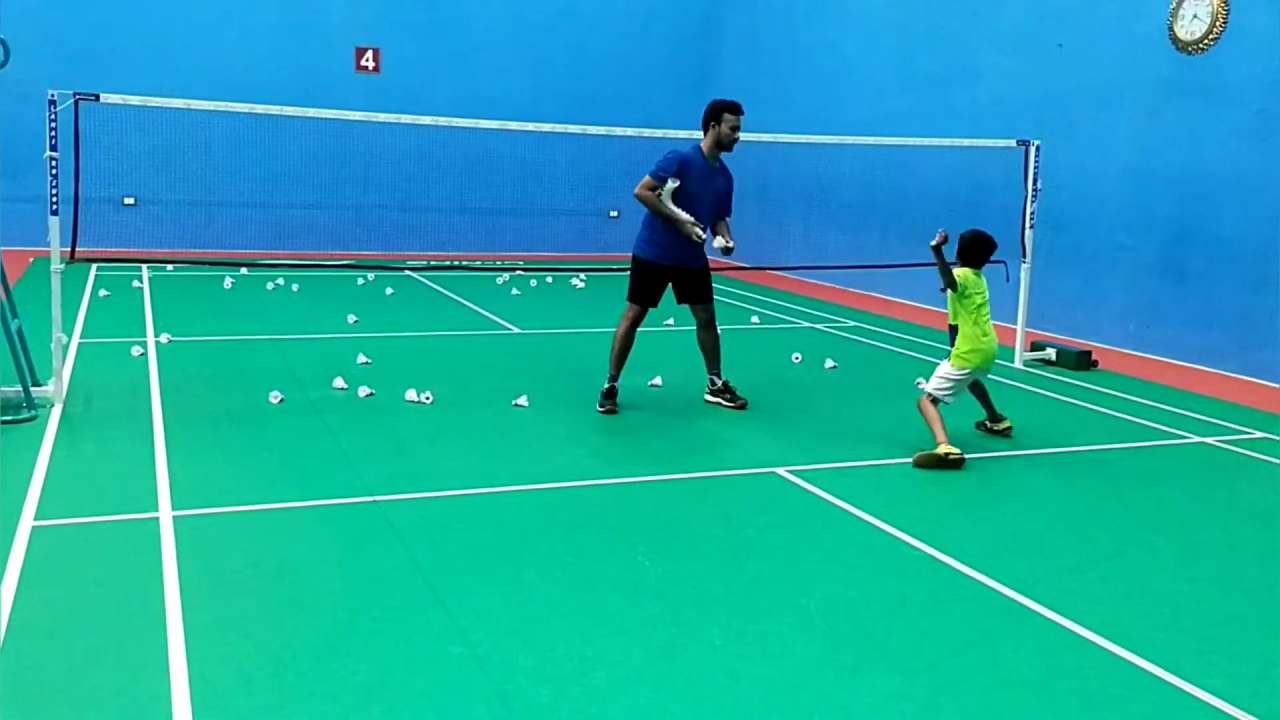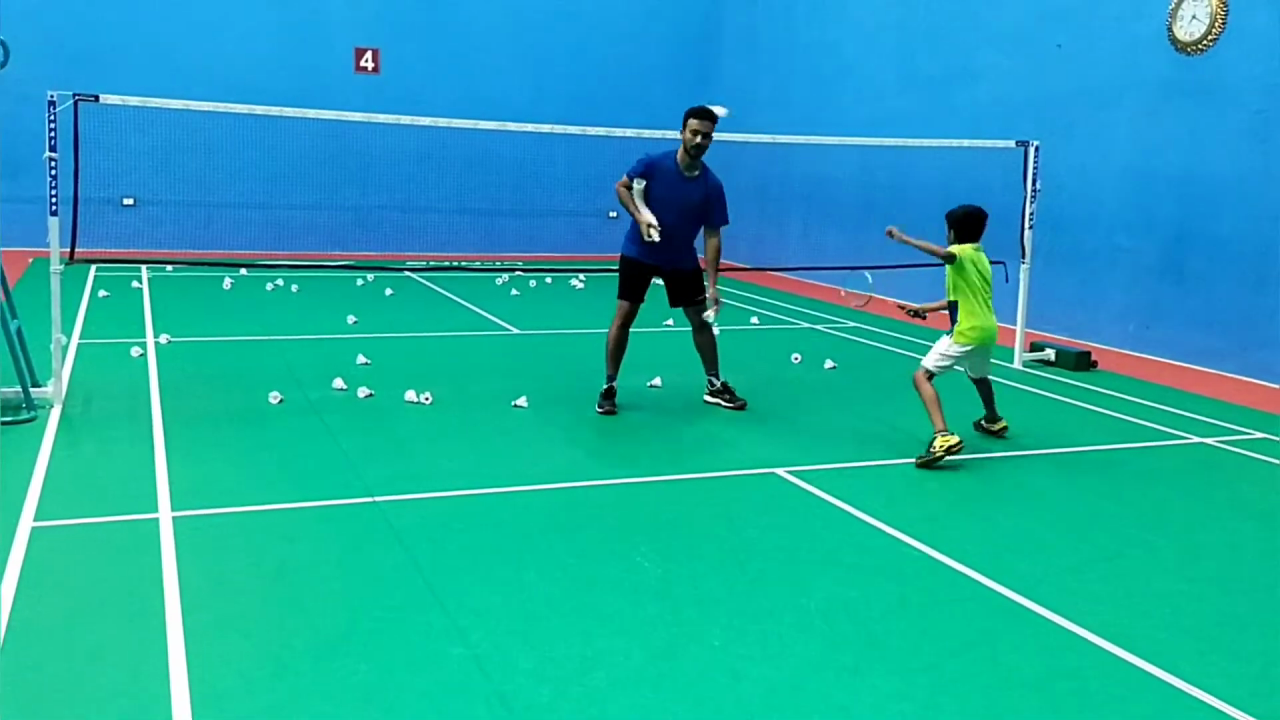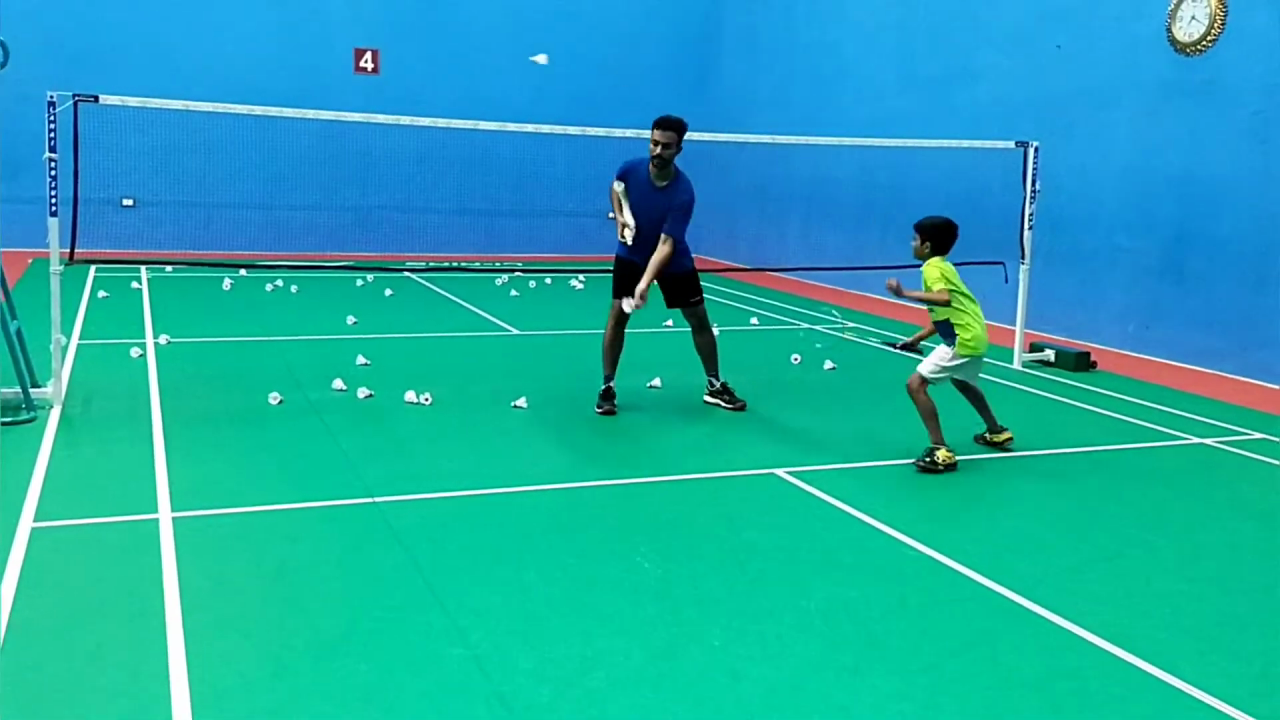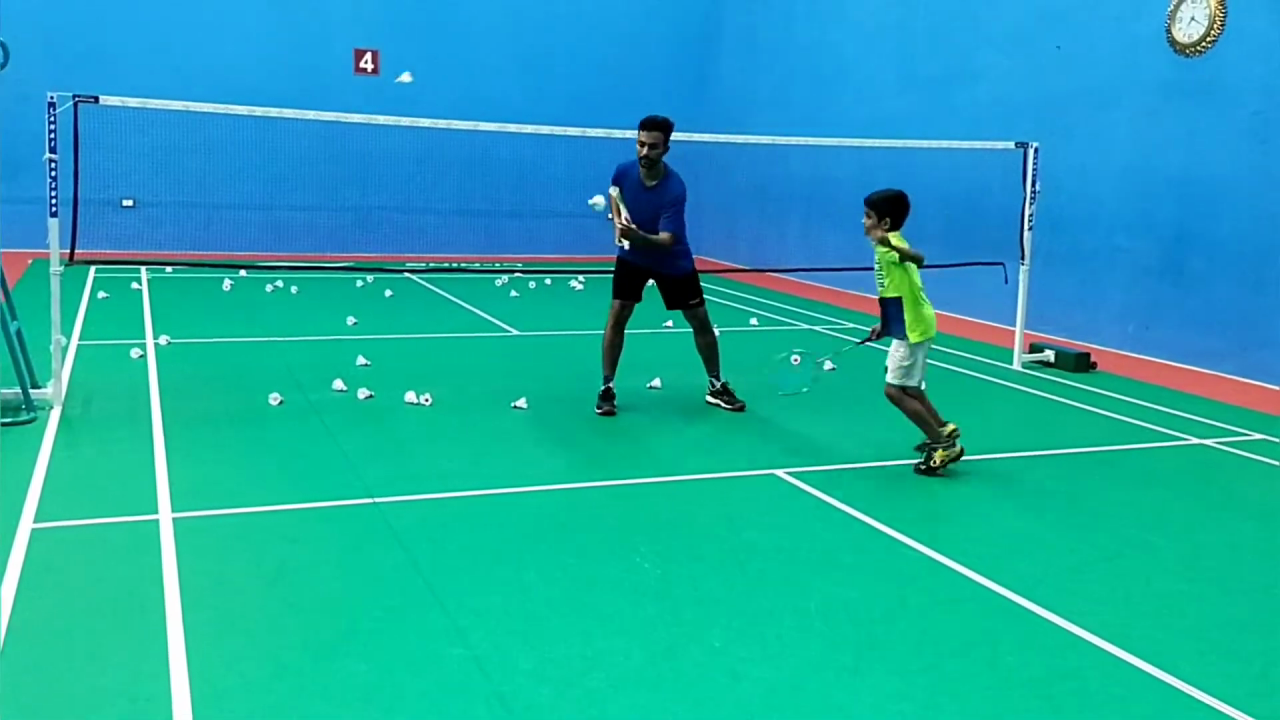
dt=0.2s
person 1, frame 1
left shoulder: (725, 175)
right shoulder: (681, 159)
left elbow: (720, 217)
right elbow: (641, 191)
left wrist: (725, 238)
right wrist: (678, 219)
left hip: (692, 258)
right hip: (653, 252)
left knee: (707, 317)
right knee: (633, 316)
left ankle: (716, 385)
right ankle: (611, 386)
person 1, frame 2
left shoulder: (711, 185)
right shoulder: (653, 163)
left elbow: (712, 235)
right elbow: (621, 187)
left wrist: (713, 283)
right wrist: (640, 217)
left hip: (681, 259)
right hip: (639, 252)
left knee: (701, 319)
right knee: (624, 316)
left ankle: (714, 385)
right ankle: (609, 387)
person 1, frame 3
left shoulder: (683, 193)
right shoulder: (632, 168)
left elbow: (667, 245)
right elbow: (616, 187)
left wrist: (645, 284)
right wrist: (620, 217)
left hip: (672, 259)
right hip: (632, 253)
left knee: (699, 319)
right knee: (617, 316)
left ankle: (714, 386)
right ankle: (607, 387)
person 1, frame 4
left shoulder: (674, 189)
right shoulder: (624, 171)
left elbow: (667, 240)
left wrist: (639, 236)
right wrist: (618, 221)
left hip: (674, 263)
right hip: (633, 257)
left knee: (700, 321)
right knee: (617, 316)
left ankle: (716, 386)
right ankle: (607, 388)
person 2, frame 1
left shoulder: (961, 277)
right shoulder: (979, 278)
left elbow: (948, 279)
left wrist: (937, 251)
left hip: (967, 353)
right hip: (987, 350)
left knee: (926, 399)
right knee: (970, 379)
left ankle: (945, 448)
right ankle: (997, 421)
person 2, frame 2
left shoulder: (961, 253)
right shoulder: (980, 257)
left elbow: (943, 253)
left wrist: (903, 238)
right wrist: (926, 309)
left hip: (967, 332)
right hip: (986, 330)
left knee: (922, 376)
right knee: (978, 374)
left ankle: (944, 437)
right ankle: (994, 421)
person 2, frame 3
left shoulder: (932, 269)
right shoulder: (943, 267)
left elbow: (944, 299)
left wrist: (905, 294)
right wrist: (917, 338)
left hip: (965, 341)
right hip: (974, 337)
left knee: (916, 384)
right knee: (961, 381)
left ankle: (941, 451)
right ankle: (997, 432)
person 2, frame 4
left shoulder: (892, 243)
right shoulder: (892, 244)
left elbow: (918, 258)
left wrist: (884, 241)
right wrist: (885, 322)
left hip: (910, 330)
right hip: (908, 326)
left knee: (895, 391)
right knee: (909, 386)
left ankle: (944, 445)
right ankle: (942, 429)
